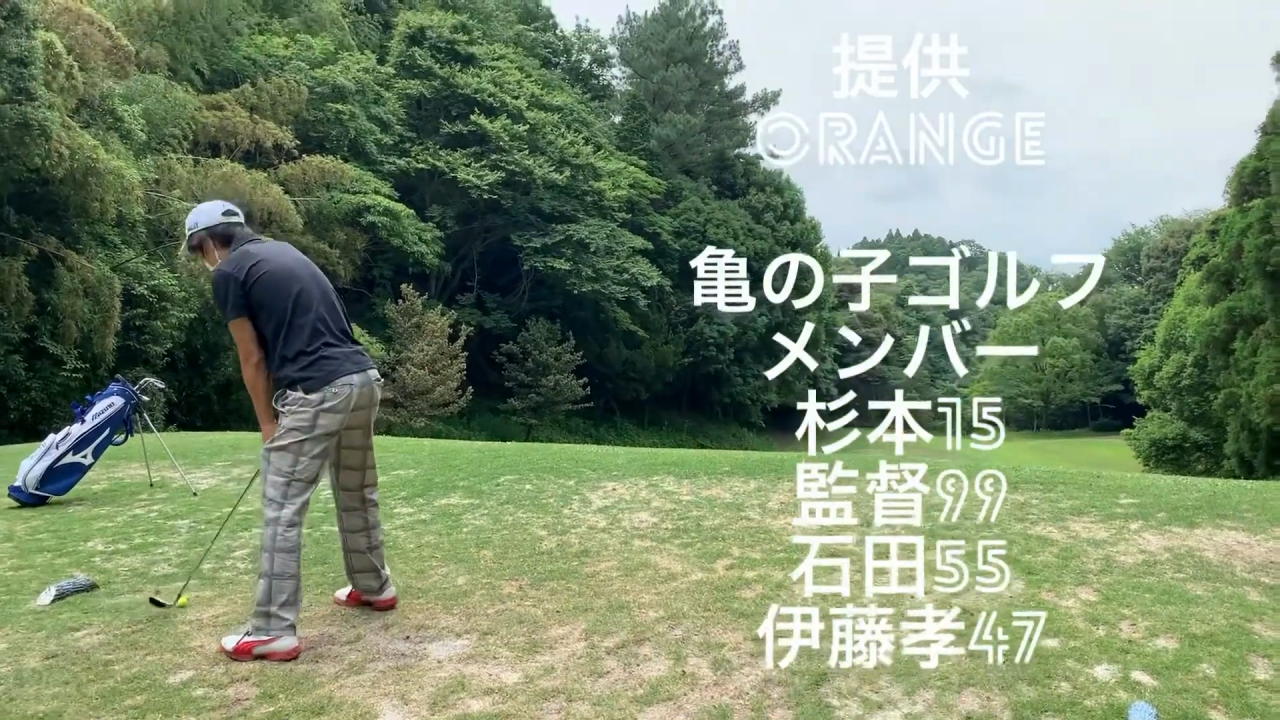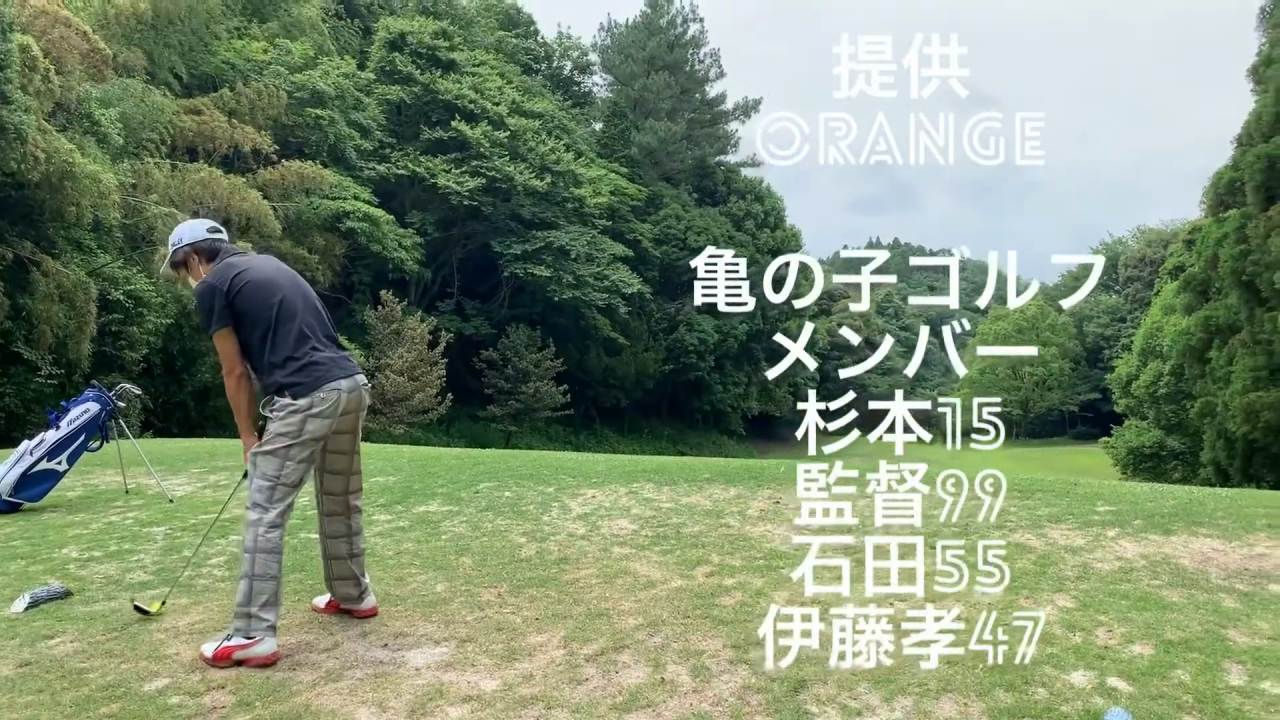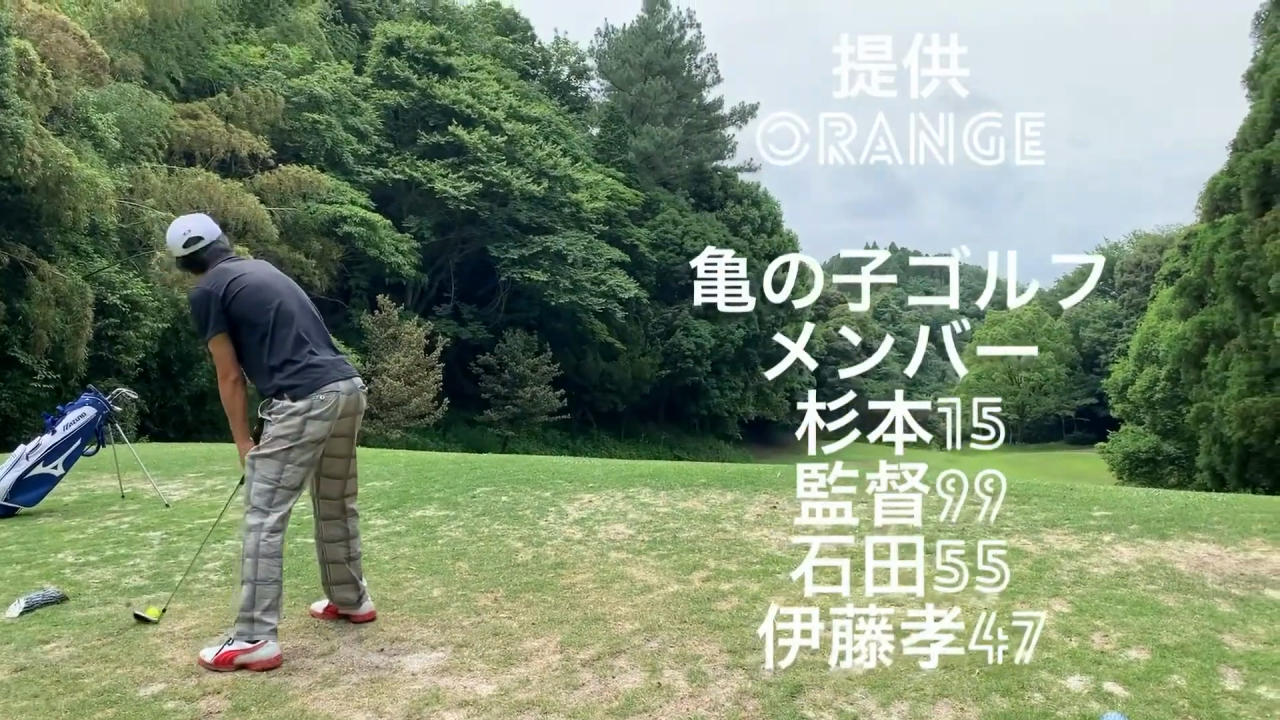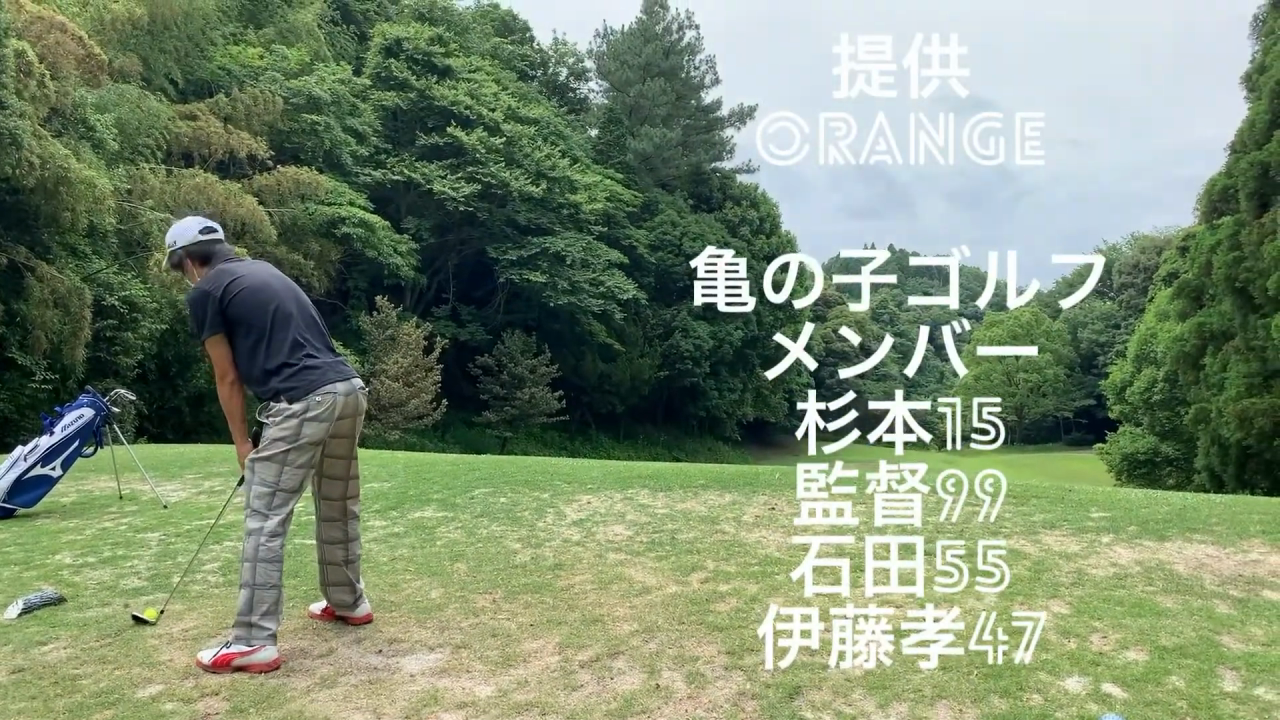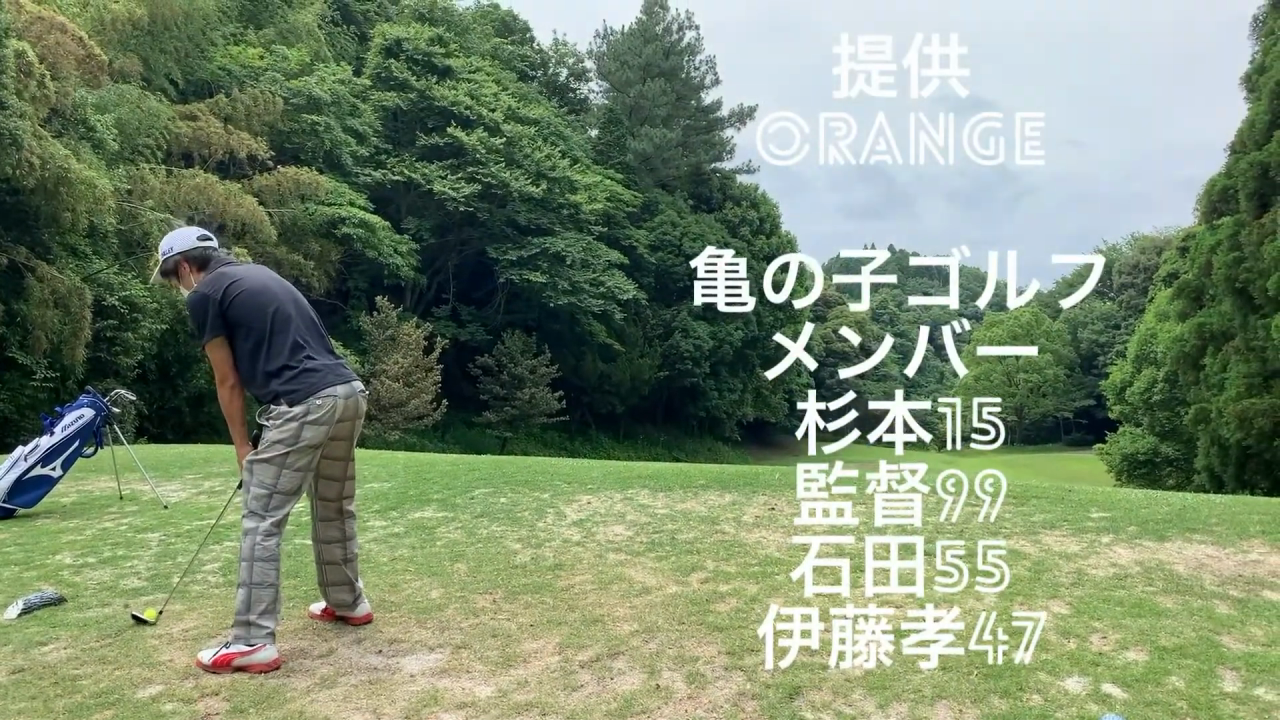
dt=0.5s
person 1, frame 1
left shoulder: (228, 274)
right shoulder: (285, 252)
left elbow: (253, 360)
left wrist: (268, 424)
right wrist: (276, 421)
left hip: (317, 393)
right hip: (364, 378)
left knee: (283, 511)
right knee: (357, 494)
left ankle: (274, 630)
right ankle: (374, 586)
person 1, frame 2
left shoulder: (212, 287)
right shoulder: (267, 263)
left elbow: (235, 371)
left wrist: (248, 436)
right wrist: (257, 432)
left hip: (306, 398)
right hip: (351, 384)
left knee: (265, 516)
right knee: (341, 502)
left ankle: (254, 634)
right ankle: (353, 595)
person 1, frame 3
left shoulder: (206, 293)
right shoulder: (262, 270)
left elbow: (230, 377)
left wrist: (243, 441)
left hip: (304, 402)
right hip: (348, 387)
left knee: (264, 519)
right knee: (337, 506)
left ankle: (256, 639)
right ankle: (351, 599)
person 1, frame 4
left shoulder: (204, 293)
right shoulder: (263, 270)
left elbow: (228, 379)
left wrist: (241, 442)
left hip: (302, 404)
right hip: (348, 388)
left knee: (265, 523)
right knee: (339, 507)
left ankle: (254, 642)
right ankle: (348, 601)
person 1, frame 5
left shoulder: (204, 296)
right shoulder: (258, 274)
left elbow: (229, 382)
left wrist: (242, 446)
right wrist: (259, 440)
left hip: (303, 405)
right hip: (348, 391)
left knee: (261, 522)
right knee: (334, 507)
left ankle: (253, 641)
right ankle: (348, 601)
